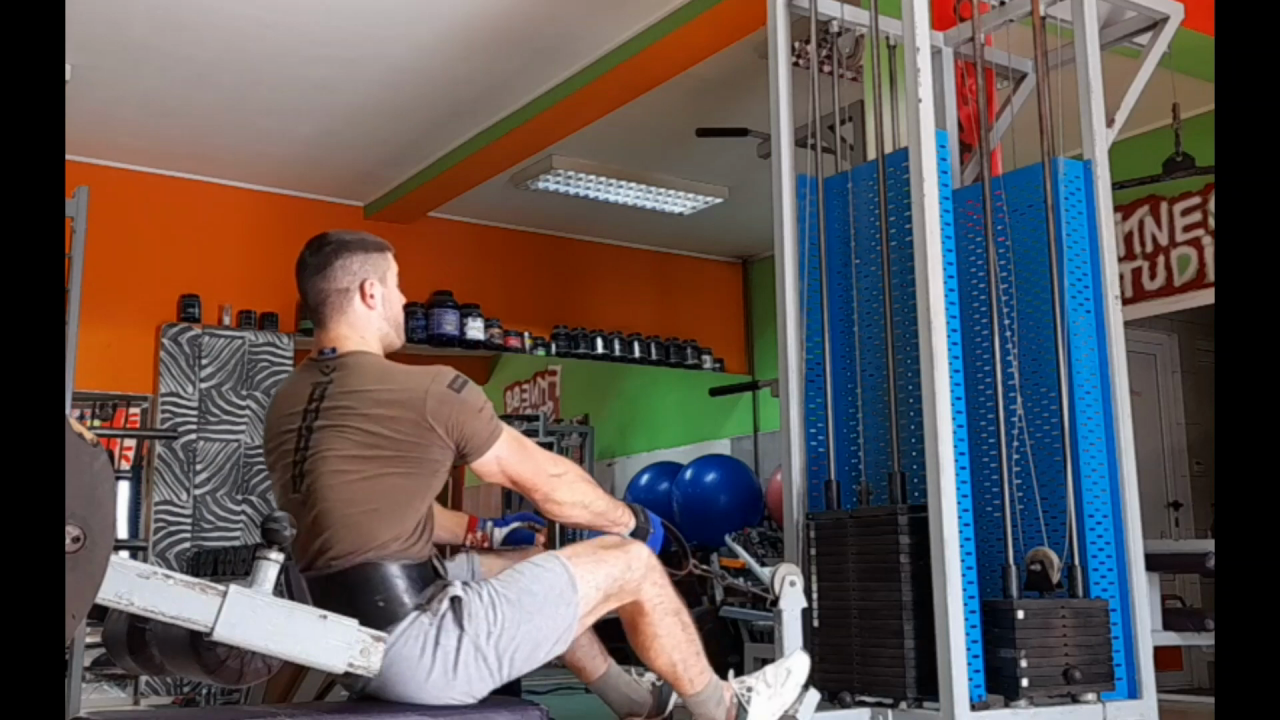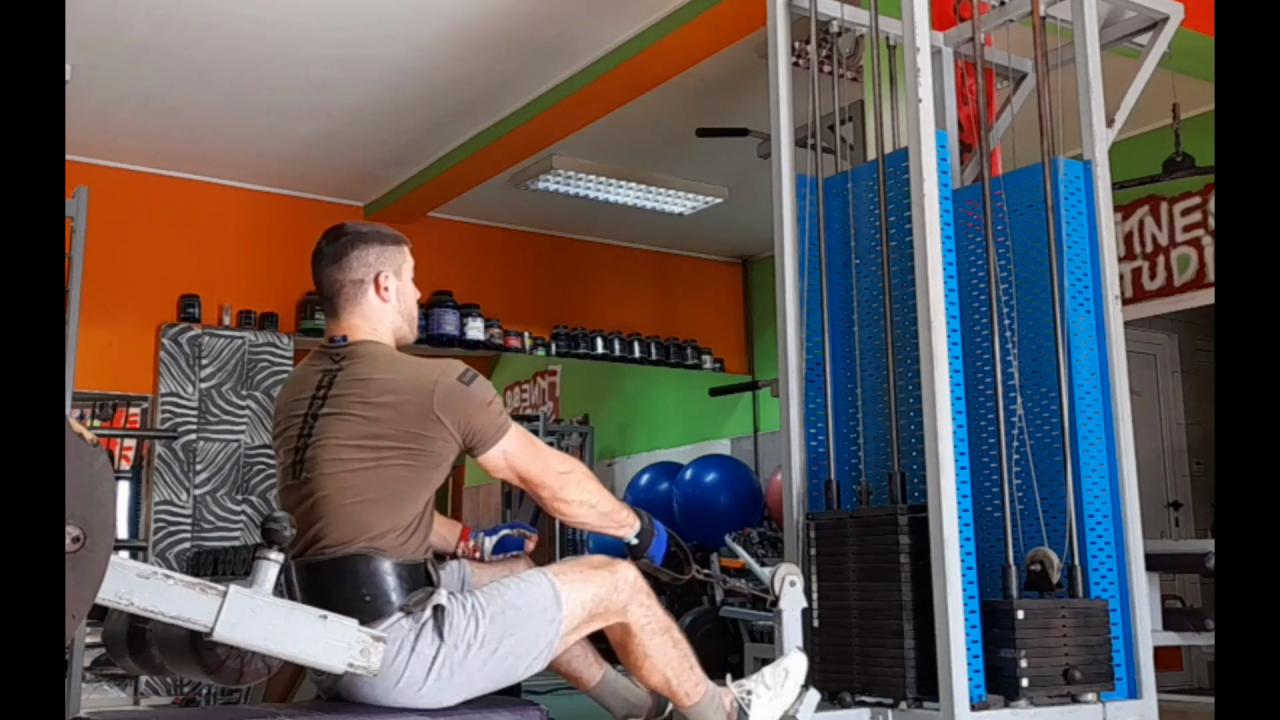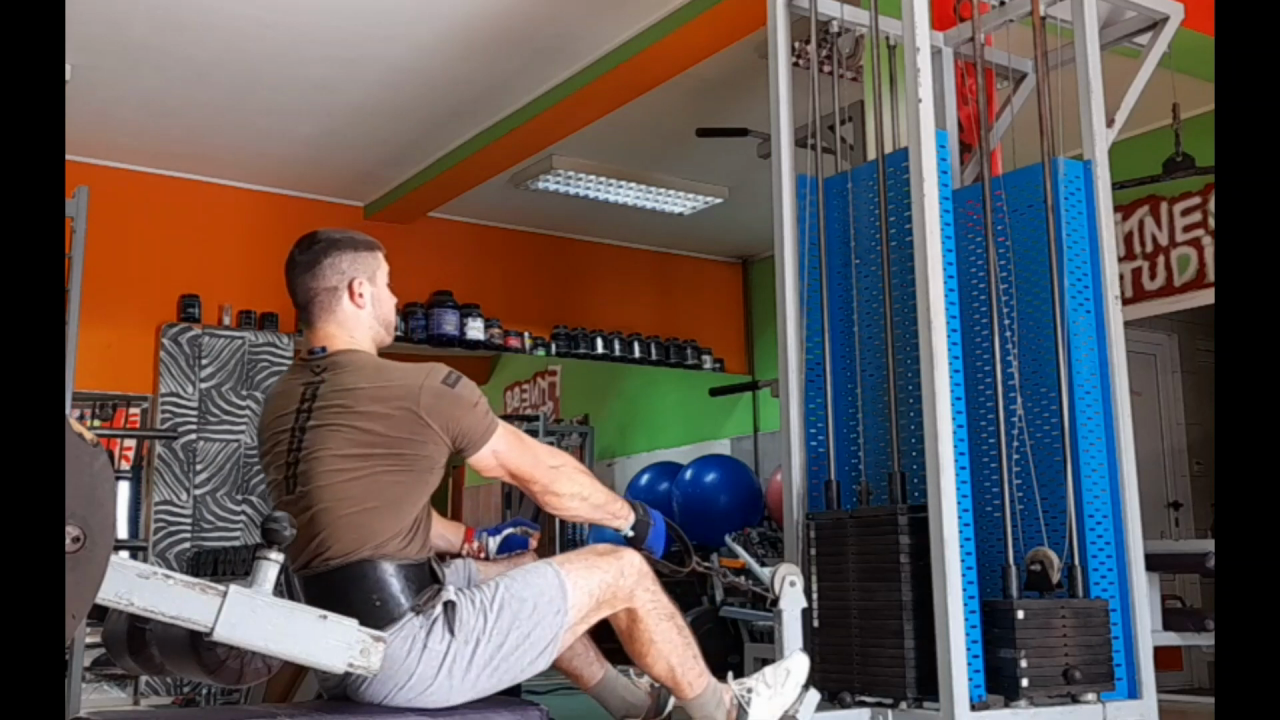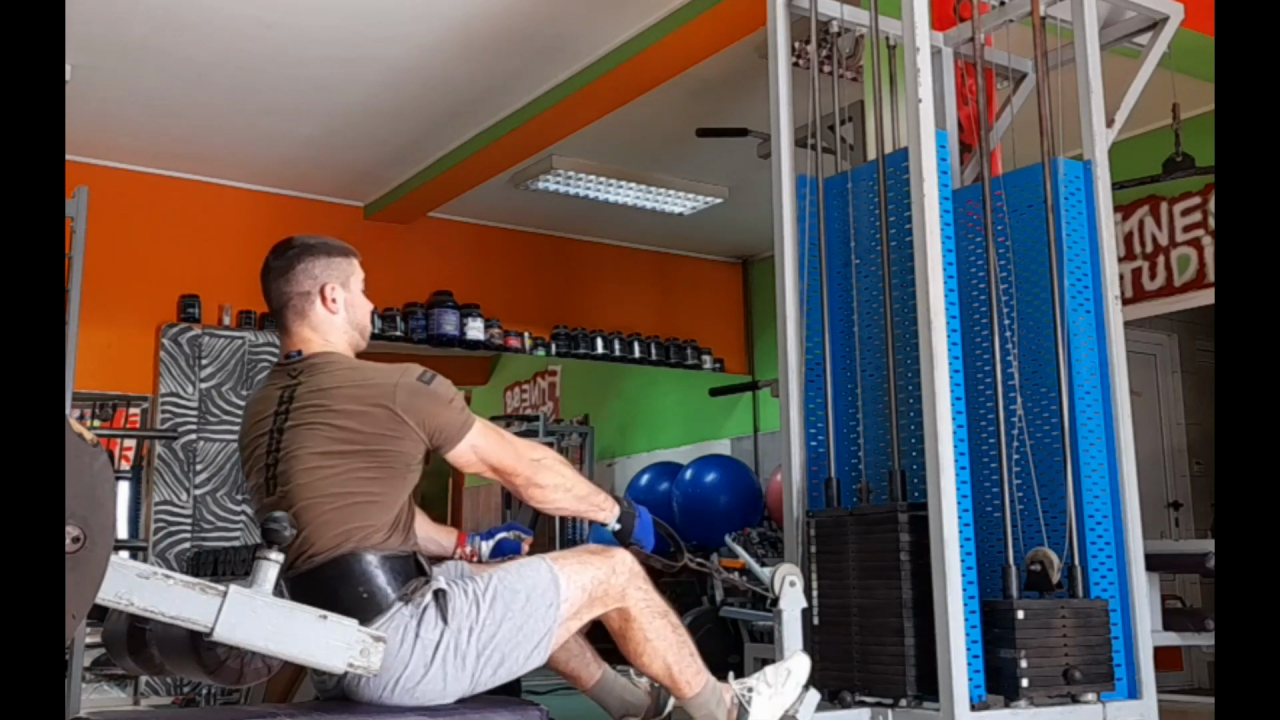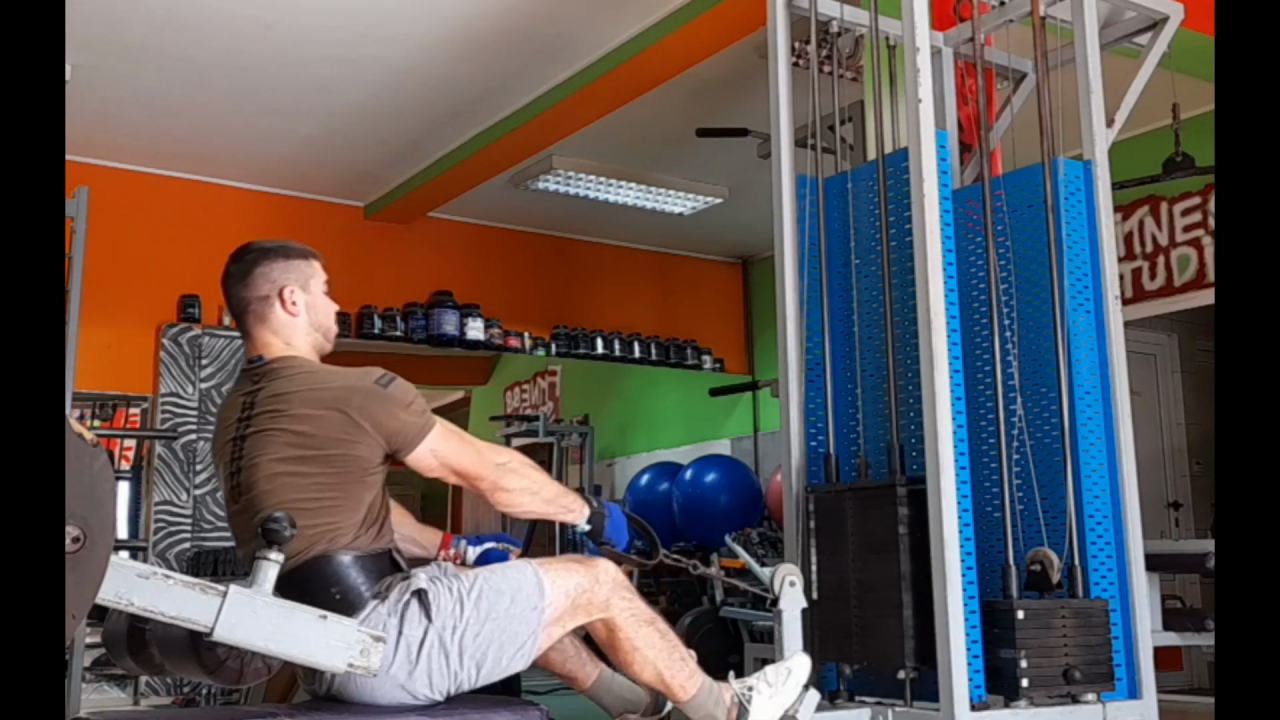
dt=0.3s
person 1, frame 1
left shoulder: (286, 405)
right shoulder: (428, 391)
right elbow: (546, 480)
left wrist: (478, 533)
right wrist: (632, 522)
right hip: (420, 647)
left knee: (525, 563)
right knee: (631, 563)
person 1, frame 2
left shoulder: (299, 390)
right shoulder: (438, 384)
right elbow: (552, 479)
left wrist: (469, 543)
right wrist: (637, 527)
right hip: (394, 649)
left knee: (512, 574)
right knee: (613, 583)
person 1, frame 3
left shoulder: (279, 406)
right shoulder: (420, 389)
right elbow: (543, 473)
left wrist: (471, 541)
right wrist: (634, 517)
right hip: (407, 651)
left knee: (519, 569)
right knee: (621, 570)
person 1, frame 4
left shoulder: (262, 412)
right shoulder: (394, 389)
right elbow: (522, 467)
left wrist: (465, 545)
right wrist: (617, 511)
right hip: (395, 643)
left knee: (511, 574)
right knee: (613, 572)
person 1, frame 5
left shoulder: (242, 411)
right shoulder: (354, 391)
right elbow: (491, 471)
left wrist: (451, 548)
right wrist: (590, 512)
right hip: (377, 639)
left knee: (512, 581)
right knee: (596, 583)
